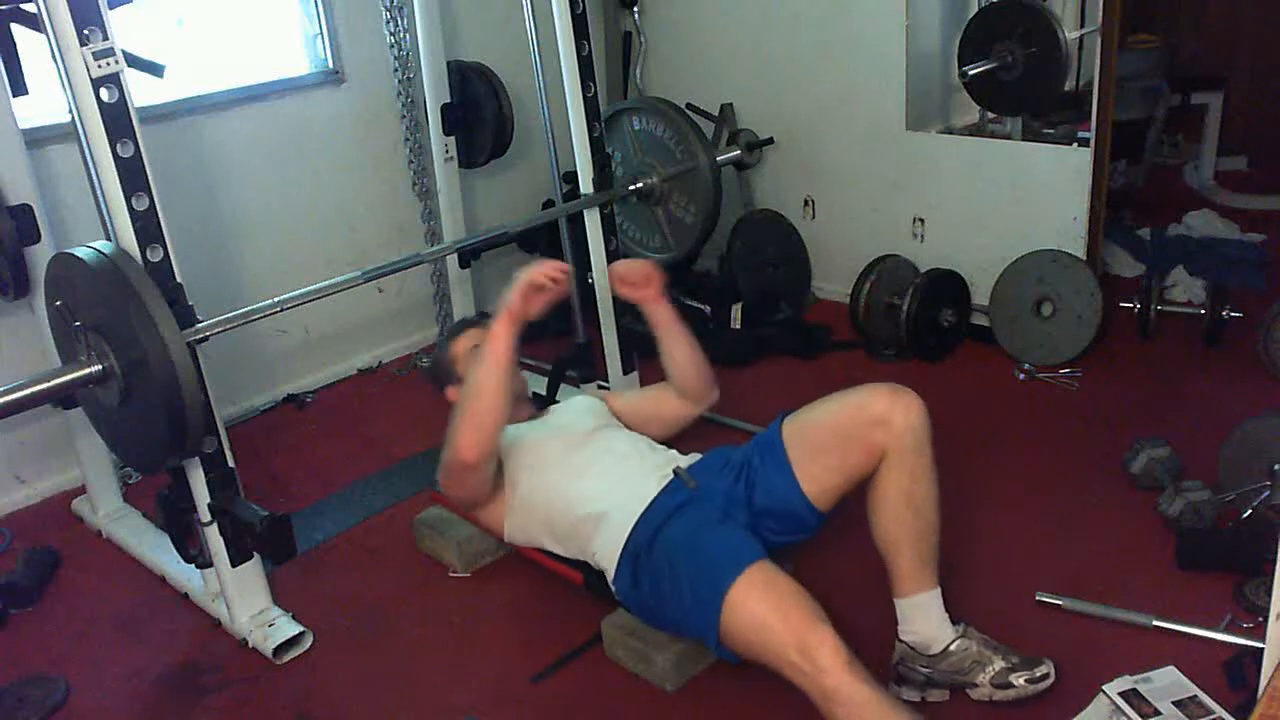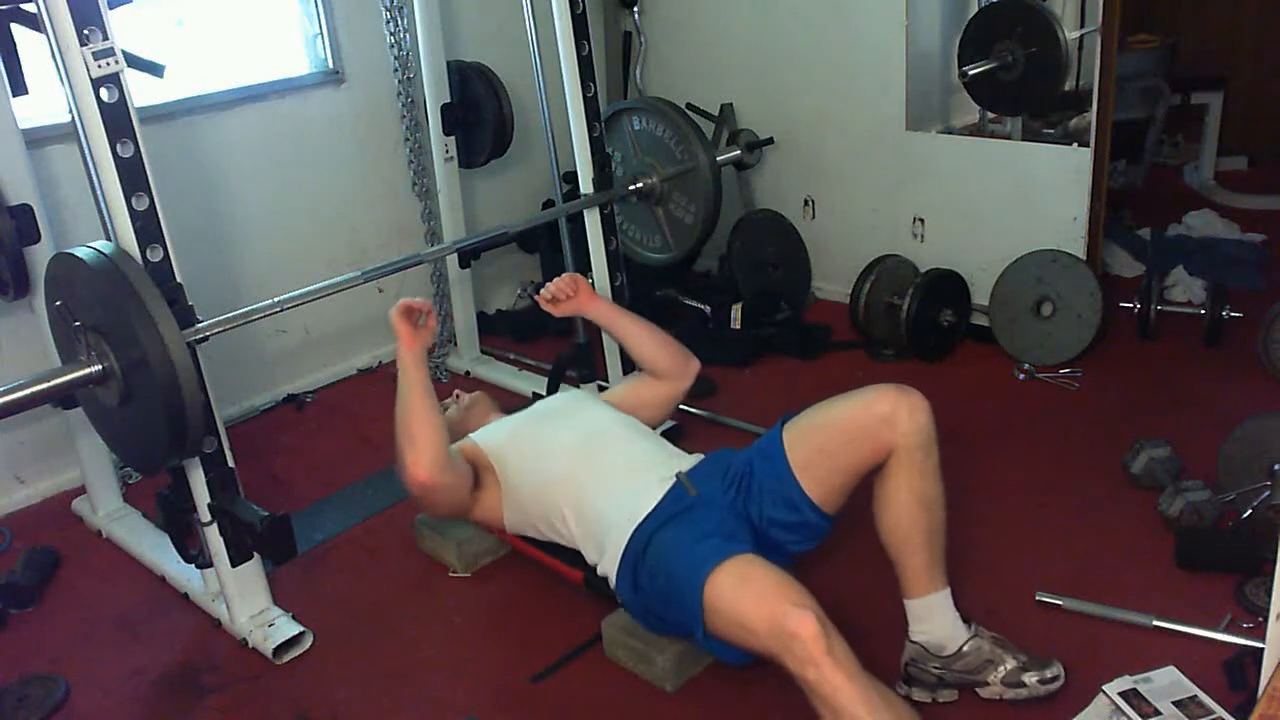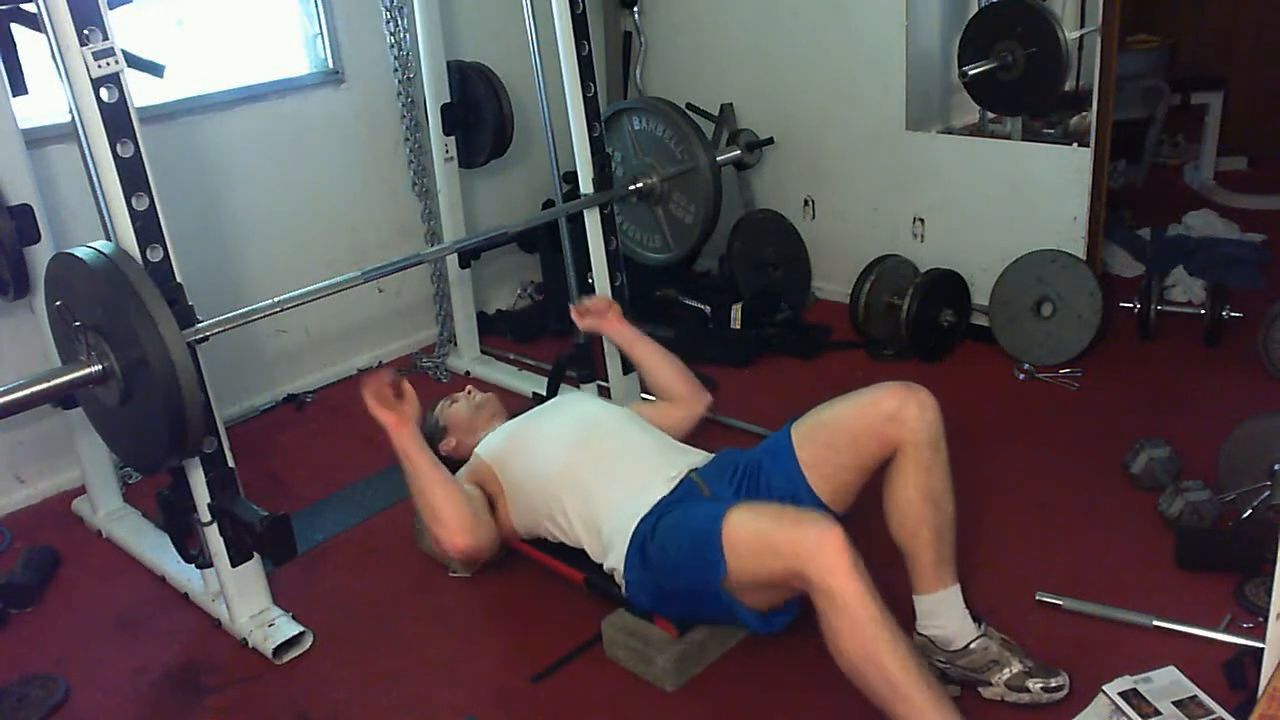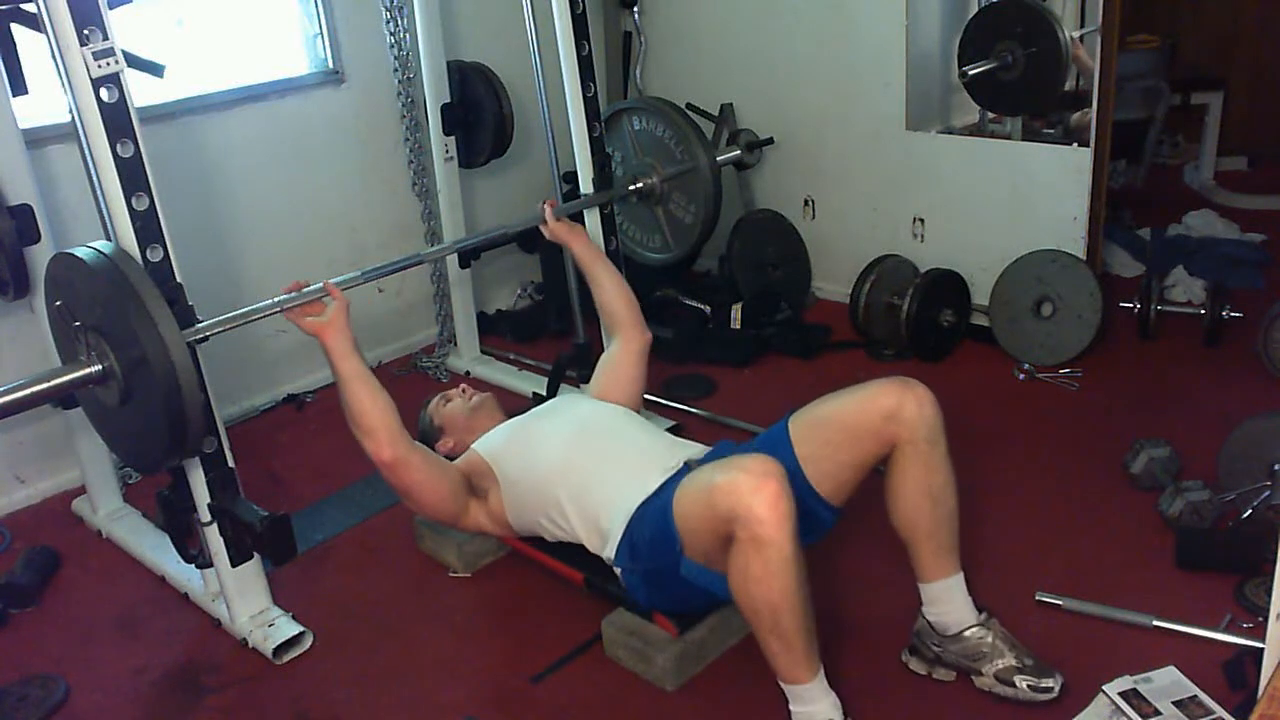
dt=0.7s
person 1, frame 1
left shoulder: (579, 407)
right shoulder: (469, 472)
left elbow: (695, 396)
right elbow: (467, 453)
left wrist: (656, 305)
right wrist: (507, 319)
left hip: (716, 480)
right hip: (652, 539)
left knee: (892, 410)
right knee: (820, 655)
left ankle: (929, 645)
person 1, frame 2
left shoulder: (568, 404)
right shoulder: (469, 462)
left elbow: (678, 372)
right elbow: (424, 477)
left wrist: (594, 307)
right wrist: (412, 357)
left hip: (723, 481)
right hip: (656, 540)
left knee: (899, 411)
right knee: (804, 632)
left ankle: (939, 646)
person 1, frame 3
left shoulder: (572, 409)
right shoulder: (476, 474)
left elbow: (691, 403)
right elbow: (465, 541)
left wrist: (618, 330)
right wrist: (405, 435)
left hip: (724, 477)
right hip: (660, 536)
left knee: (906, 409)
right knee: (821, 546)
left ankle: (948, 638)
person 1, frame 4
left shoulder: (574, 408)
right shoulder: (471, 484)
left elbow: (632, 334)
right elbow: (390, 451)
left wrist: (577, 242)
right wrist: (335, 338)
left hip: (718, 477)
right hip: (653, 535)
left knee: (906, 406)
right knee: (758, 493)
left ankle: (949, 627)
